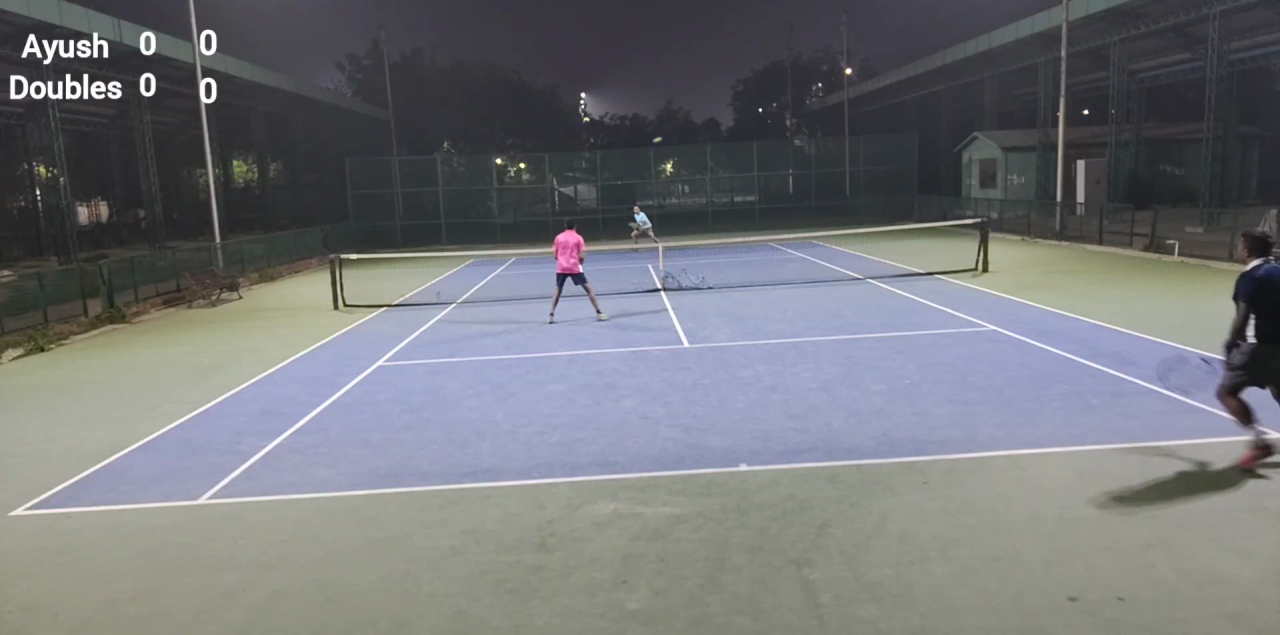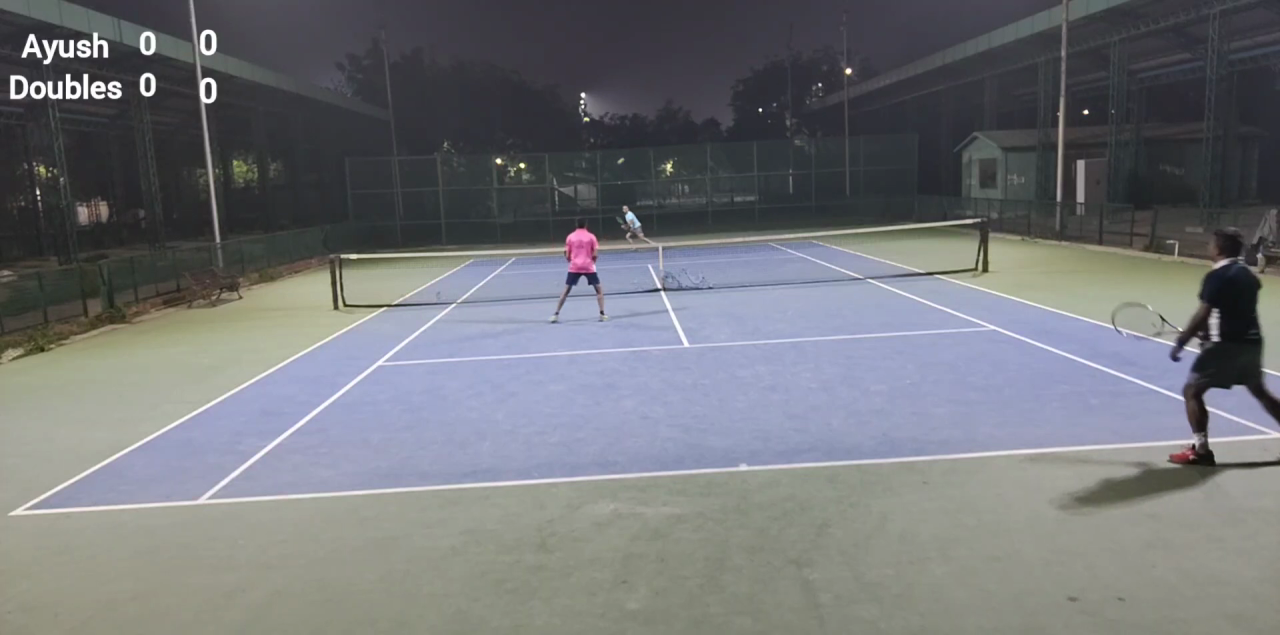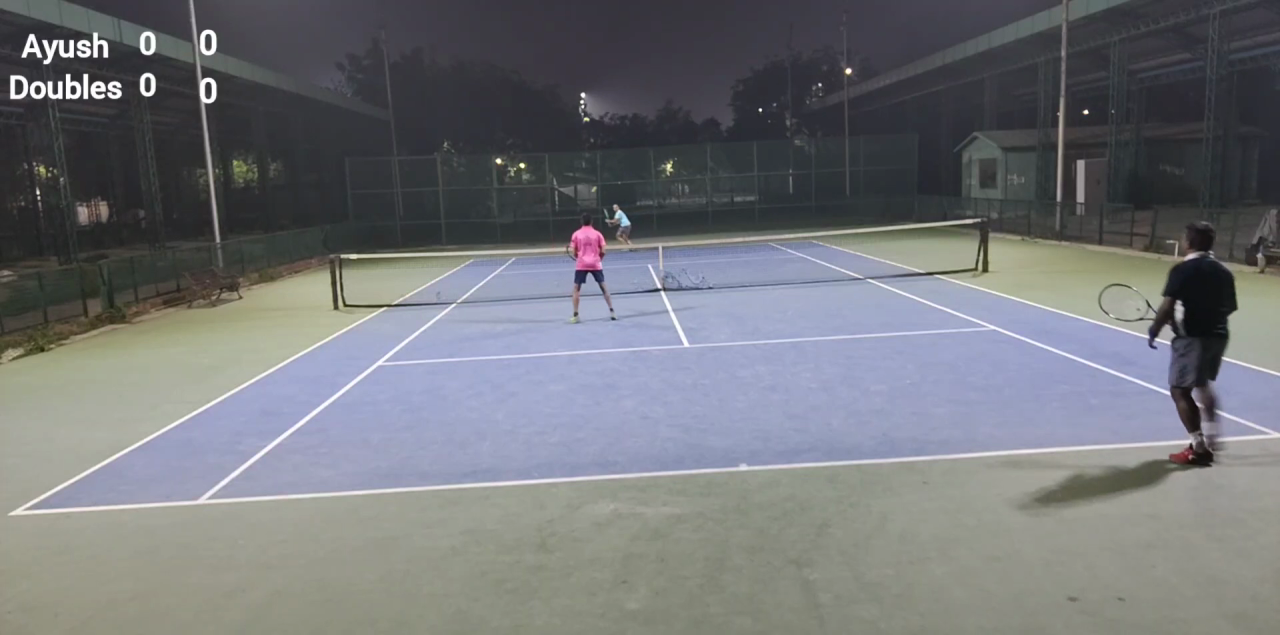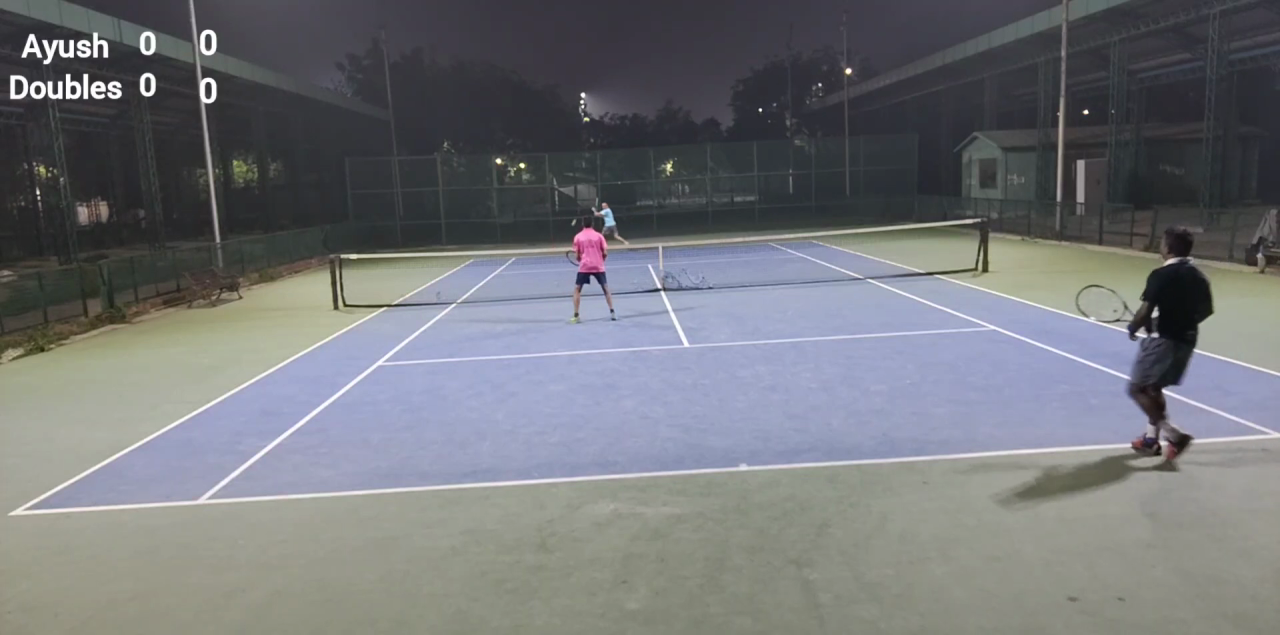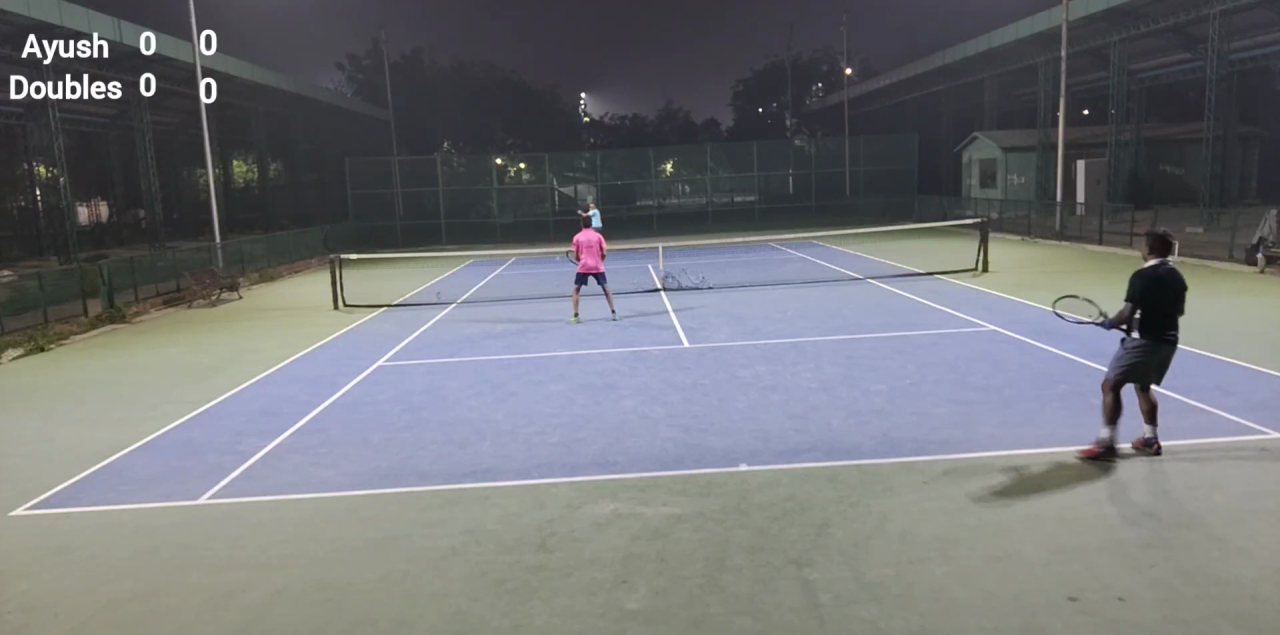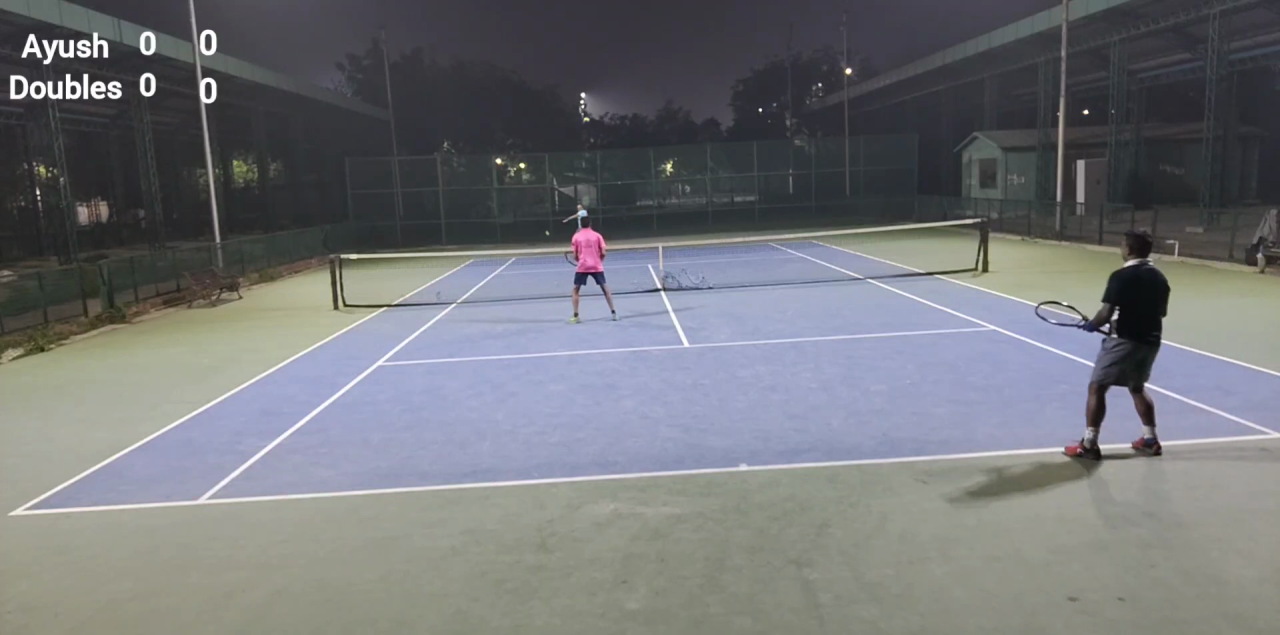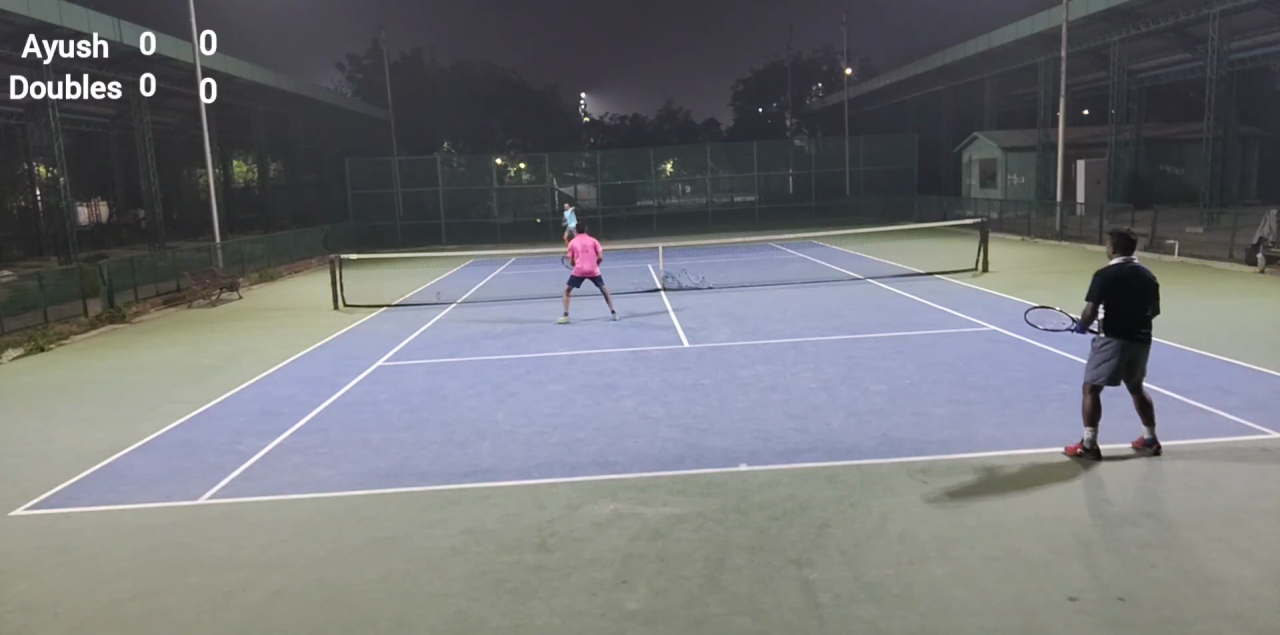
dt=0.2s
person 1, frame 1
left shoulder: (1251, 277)
left elbow: (1243, 315)
left wrist: (1230, 345)
left hip: (1259, 344)
left knee: (1226, 392)
left ankle: (1259, 443)
person 1, frame 2
left shoulder: (1217, 277)
right shoulder: (1249, 276)
left elbow: (1202, 315)
left wrist: (1180, 342)
left hip: (1226, 345)
right hip: (1252, 342)
left knee: (1192, 392)
right knee: (1260, 391)
left ankle: (1201, 449)
person 1, frame 3
left shoulder: (1182, 270)
right shoulder: (1223, 271)
left elbow: (1166, 309)
right elbow: (1231, 306)
left wrist: (1153, 332)
left hip: (1193, 338)
right hip: (1218, 335)
left knee: (1180, 391)
right knee: (1202, 384)
left ankle: (1199, 448)
right ankle: (1211, 435)
person 1, frame 4
left shoulder: (1161, 275)
right shoulder: (1199, 277)
left elbow: (1145, 313)
right elbow: (1207, 310)
left wrist: (1132, 327)
left hip: (1163, 339)
right hip: (1186, 340)
left knee: (1137, 389)
right knee: (1152, 388)
left ankle: (1174, 435)
right ankle: (1151, 439)
person 1, frame 5
left shoulder: (1143, 276)
right shoulder: (1178, 278)
left elbow: (1127, 313)
right elbow: (1179, 311)
left wrist: (1110, 323)
left hip: (1144, 341)
right hip: (1167, 341)
left knee: (1110, 386)
right knee: (1143, 386)
left ankle: (1105, 445)
right ankle: (1150, 439)
person 1, frame 6
left shoulder: (1122, 276)
right shoulder: (1159, 278)
left elbow: (1106, 314)
right elbow: (1161, 312)
left wrist: (1092, 324)
left hip: (1124, 341)
right hip: (1151, 341)
left knee: (1096, 389)
right knee: (1137, 388)
left ankle: (1089, 445)
right ankle: (1150, 440)
person 1, frame 7
left shoulder: (1105, 275)
right shoulder: (1147, 276)
left elbow: (1090, 313)
right elbow: (1154, 311)
left wrist: (1082, 325)
left hip: (1113, 340)
right hip: (1141, 340)
left knee: (1091, 389)
right knee: (1137, 388)
left ankle: (1089, 445)
right ankle: (1150, 439)
